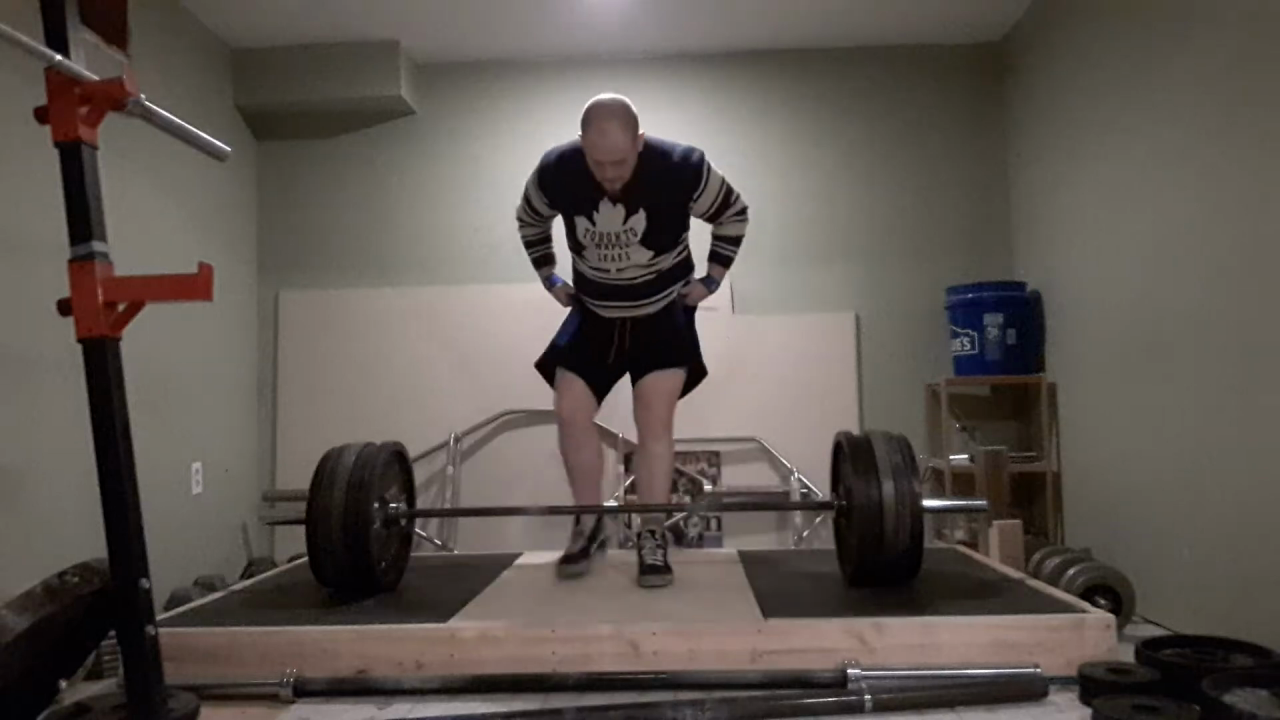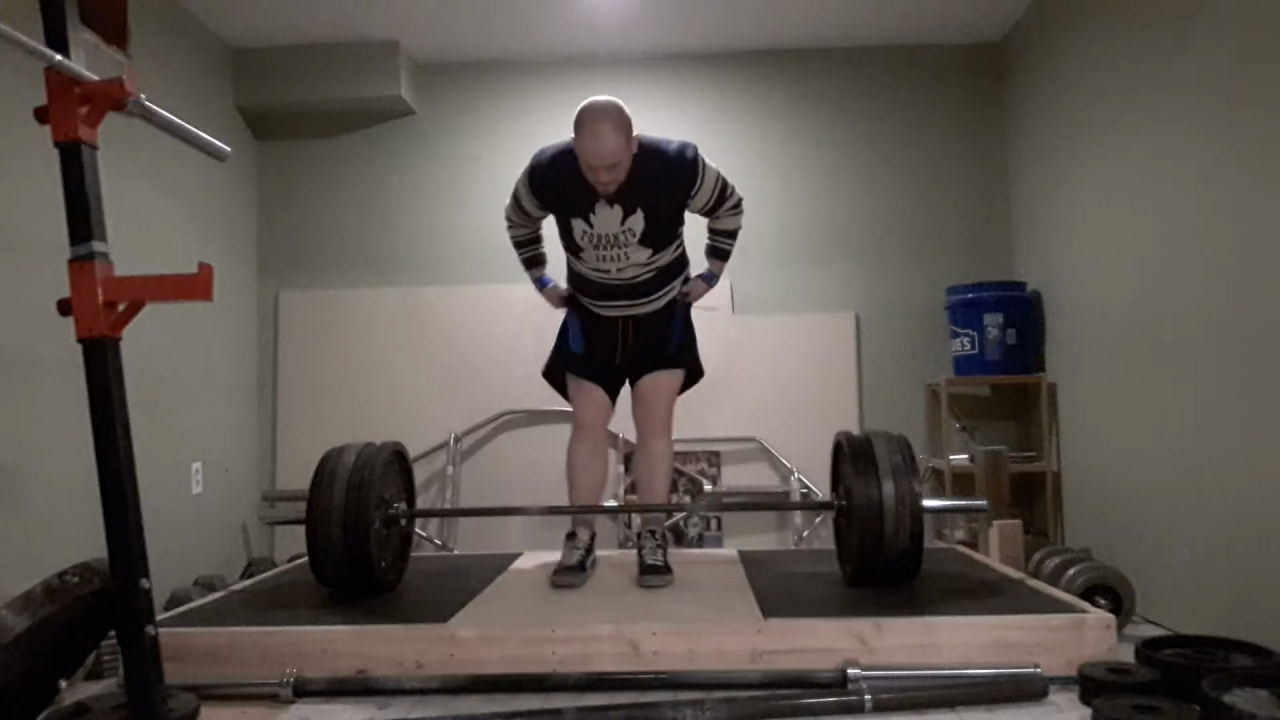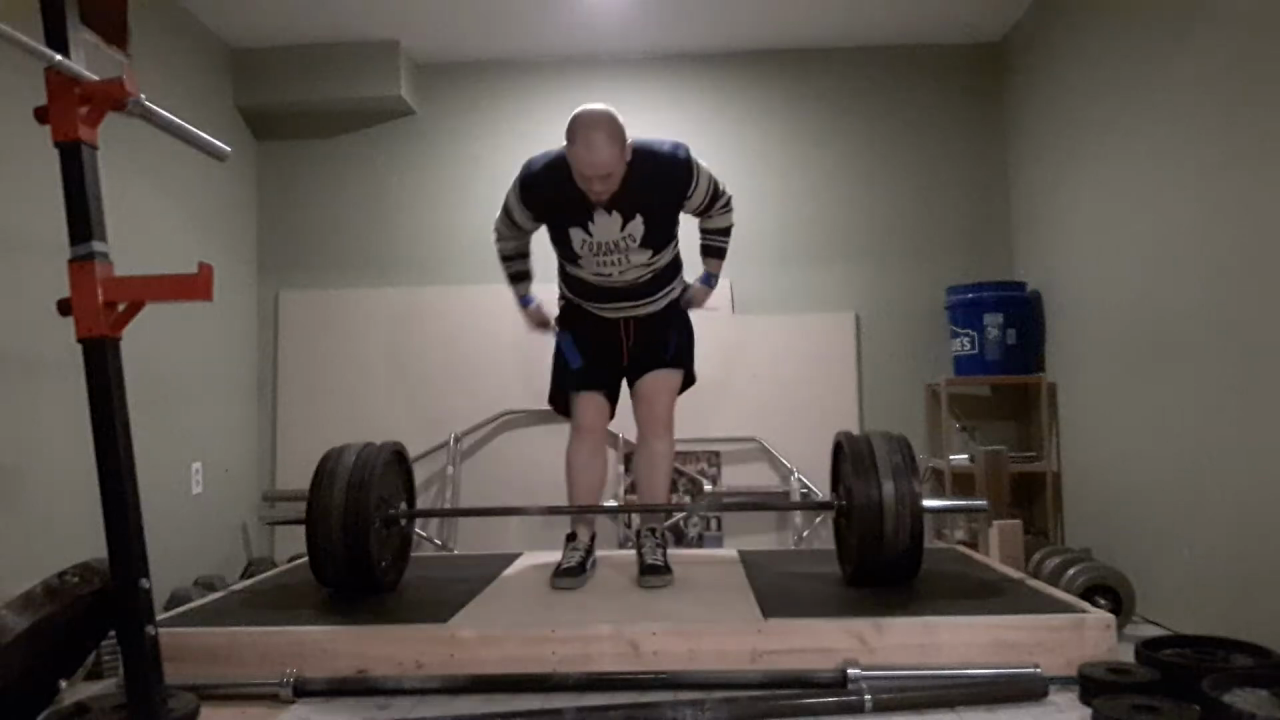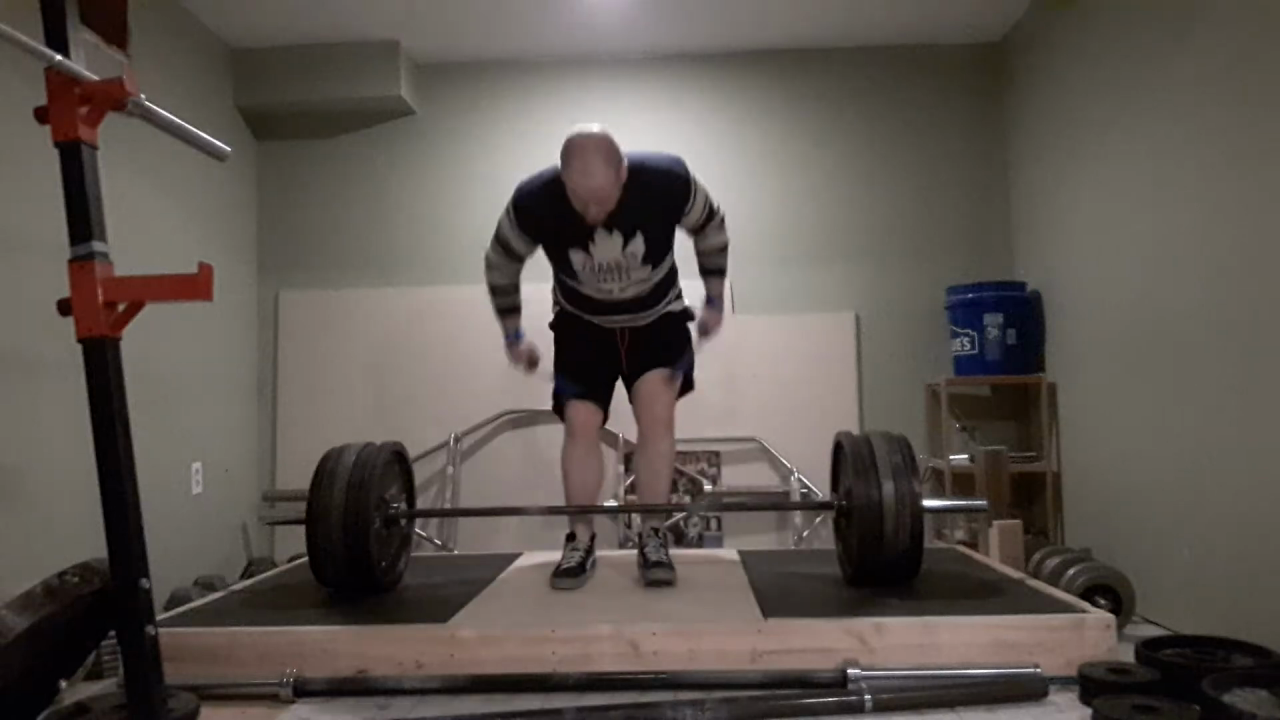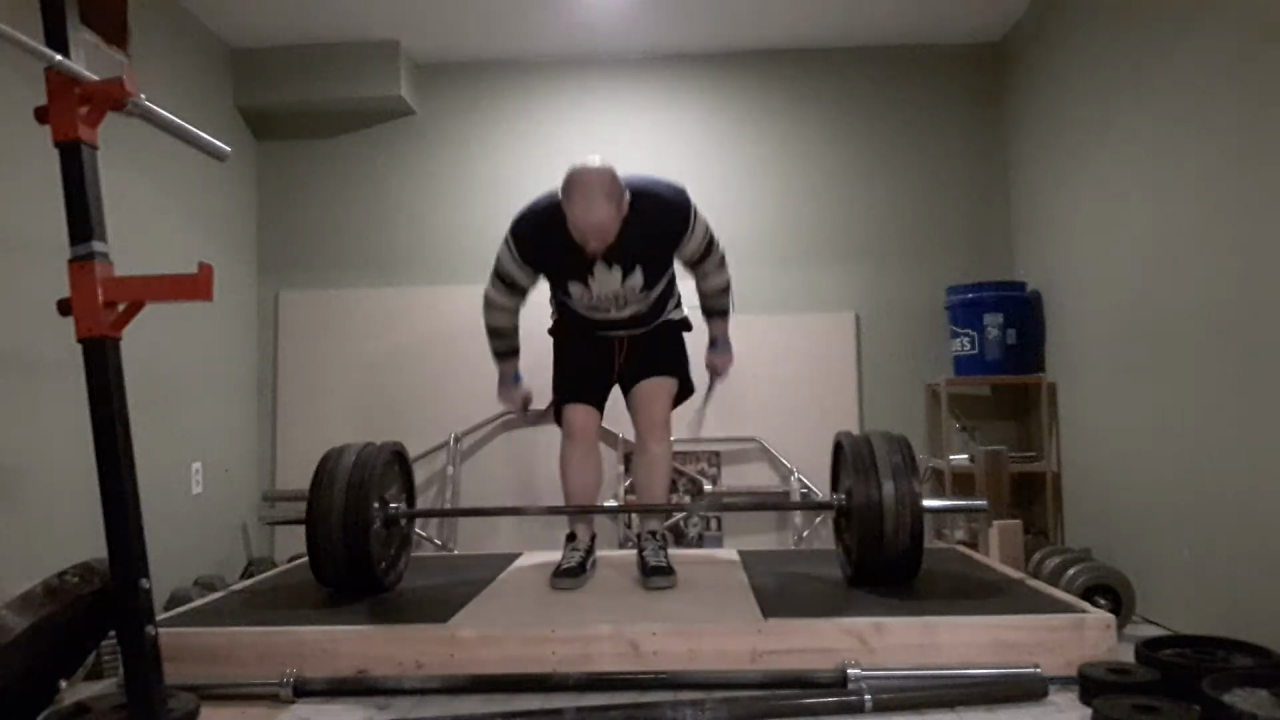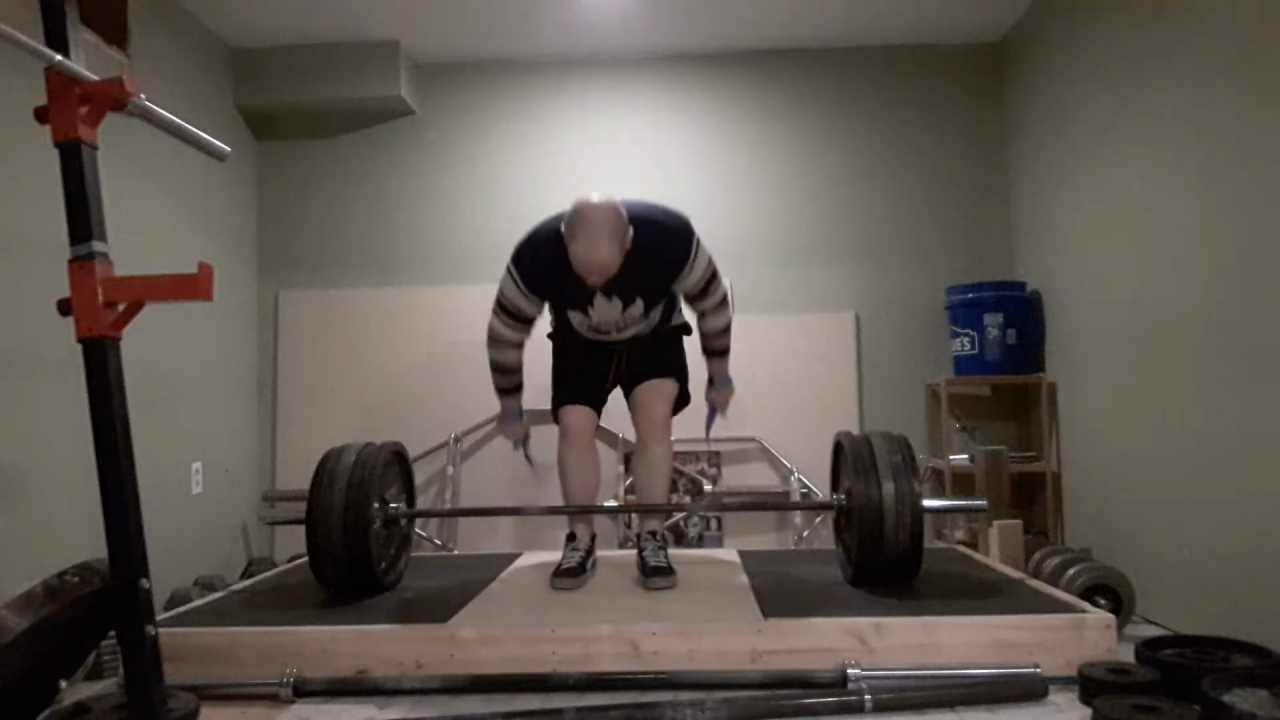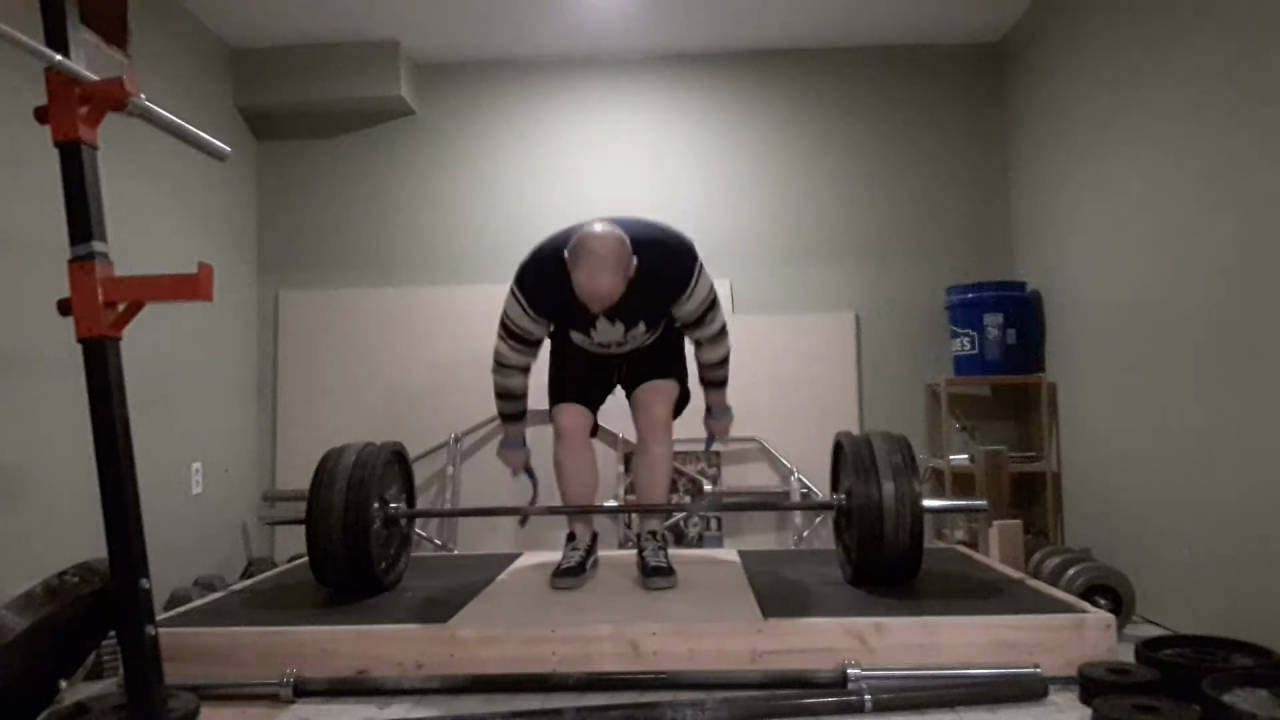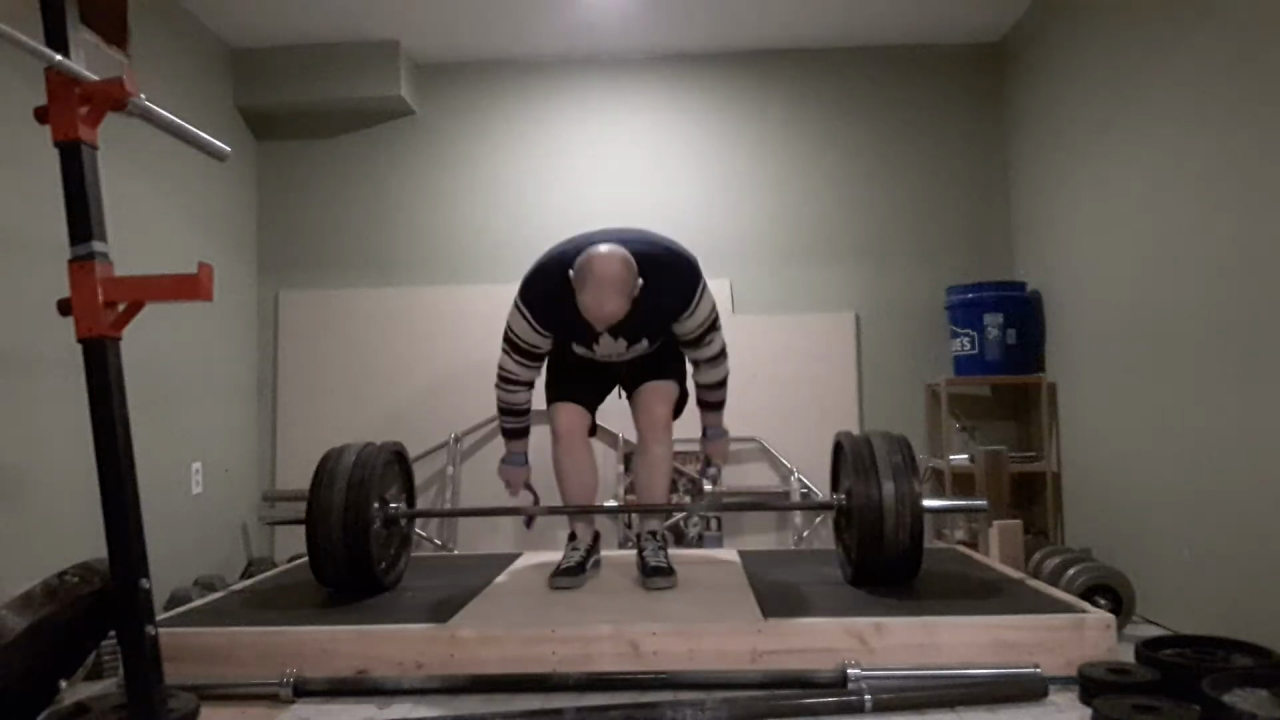
dt=0.1s
person 1, frame 1
left shoulder: (683, 167)
right shoulder: (556, 170)
left elbow: (734, 214)
right elbow: (530, 220)
left wrist: (712, 277)
right wrist: (549, 278)
left hip: (663, 316)
right hip: (593, 316)
left knee: (654, 422)
right knee: (571, 412)
left ankle: (652, 539)
right ankle: (589, 520)
person 1, frame 2
left shoulder: (677, 164)
right shoulder: (547, 171)
left elbow: (729, 207)
right elbow: (519, 220)
left wrist: (711, 272)
right wrist: (540, 279)
left hip: (661, 314)
right hip: (589, 317)
left knee: (654, 422)
right knee: (590, 423)
left ankle: (652, 538)
right ankle: (581, 538)
person 1, frame 3
left shoulder: (671, 166)
right shoulder: (538, 180)
left elbow: (718, 209)
right elbow: (510, 236)
left wrist: (709, 276)
right wrist: (525, 299)
left hip: (660, 315)
right hip: (586, 320)
left knee: (656, 420)
right knee: (588, 422)
left ankle: (651, 538)
right ankle: (581, 540)
person 1, frame 4
left shoulder: (668, 180)
right shoulder: (533, 201)
left elbow: (712, 228)
right elbow: (500, 264)
left wrist: (713, 300)
right wrist: (513, 334)
left hip: (656, 321)
right hip: (581, 327)
left knee: (656, 417)
right knee: (581, 425)
left ankle: (653, 537)
right ankle: (581, 540)
person 1, frame 5
left shoulder: (668, 208)
right shoulder: (533, 228)
left elbow: (711, 267)
right elbow: (501, 302)
left wrist: (719, 339)
right wrist: (509, 376)
left hip: (654, 329)
right hip: (581, 336)
left knee: (653, 419)
right knee: (578, 426)
left ankle: (652, 539)
right ankle: (581, 541)
person 1, frame 6
left shoulder: (669, 236)
right shoulder: (536, 254)
left elbow: (712, 302)
right elbow: (505, 334)
left wrist: (719, 375)
right wrist: (511, 409)
left hip: (654, 338)
right hip: (579, 345)
left knee: (655, 418)
right knee: (576, 429)
left ankle: (651, 540)
right ankle: (581, 541)
person 1, frame 7
left shoulder: (673, 260)
right shoulder: (539, 275)
left elbow: (710, 333)
right elbow: (511, 359)
left wrist: (717, 406)
right wrist: (513, 438)
left hip: (654, 345)
right hip: (577, 353)
left knee: (656, 419)
right knee: (569, 426)
left ankle: (651, 540)
right ankle: (582, 540)
person 1, frame 8
left shoulder: (676, 275)
right shoulder: (543, 287)
left elbow: (709, 353)
right elbow: (514, 373)
left wrist: (714, 429)
right wrist: (516, 454)
left hip: (654, 351)
right hip: (577, 356)
left knee: (656, 418)
right knee: (566, 426)
left ankle: (651, 540)
right ankle: (583, 540)
